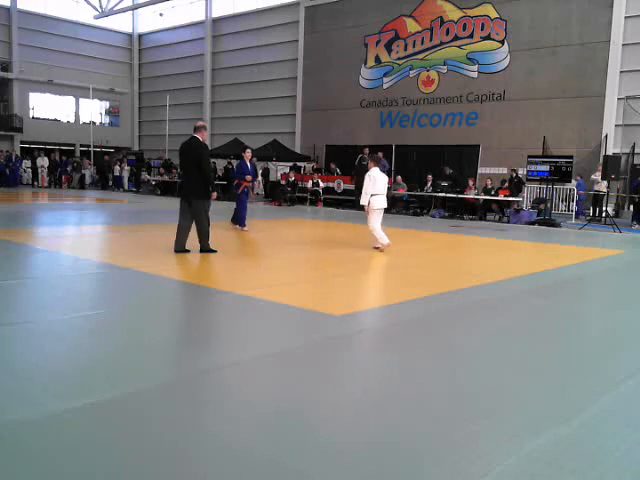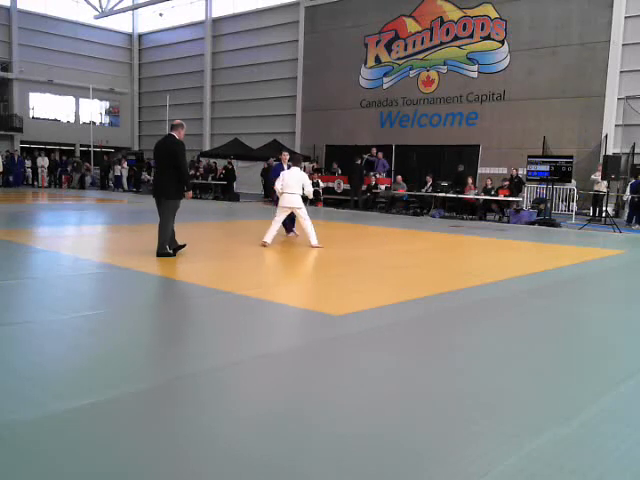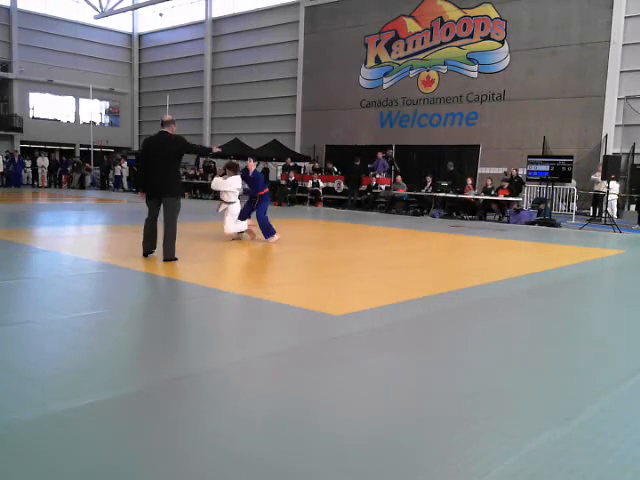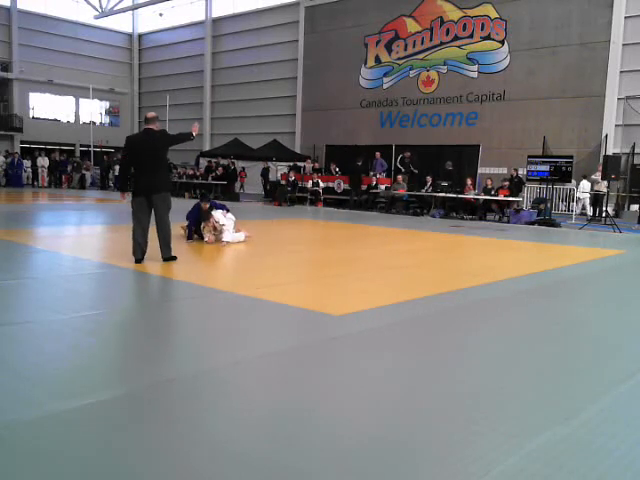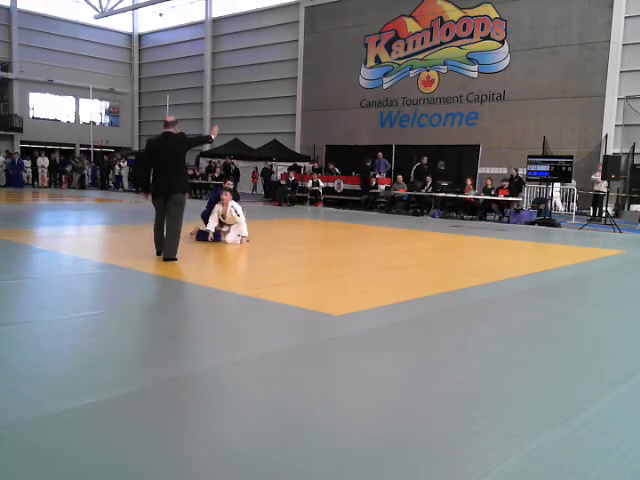
dt=1s
person 1, frame 1
left shoulder: (183, 145)
right shoulder: (202, 147)
left elbow: (183, 166)
right elbow: (208, 170)
right wrist: (213, 189)
left hip: (186, 188)
right hip: (199, 189)
left knee: (185, 218)
right knee: (202, 219)
left ankle: (179, 246)
right ankle: (204, 246)
person 1, frame 2
left shoulder: (159, 143)
right shoulder: (178, 144)
left elbow: (158, 165)
right elbow: (182, 168)
right wrist: (188, 188)
left hip: (159, 186)
right hip: (171, 188)
left knee: (166, 217)
right knee: (168, 218)
left ankle: (173, 245)
right ankle: (162, 249)
person 1, frame 3
left shoulder: (148, 142)
right shoulder: (176, 141)
left elbow: (142, 166)
right elbow: (195, 149)
left wrist: (143, 187)
right wrist: (211, 150)
left hip: (152, 187)
right hip: (171, 187)
left knee: (151, 218)
right knee: (170, 221)
left ankle: (147, 248)
right ankle: (169, 254)
person 1, frame 4
left shoulder: (131, 140)
right shoulder: (162, 137)
left elbow: (125, 165)
right elbow: (178, 138)
left wrist: (123, 187)
right wrist: (192, 133)
left hip: (140, 187)
right hip: (160, 186)
left knee: (140, 222)
right knee: (163, 220)
left ankle: (138, 255)
right ankle: (166, 254)
person 1, frame 5
left shoulder: (152, 143)
right shoulder: (181, 140)
left elbow: (146, 168)
right elbow: (197, 140)
left wrist: (146, 188)
right wrist: (211, 136)
left hip: (158, 187)
right hip: (177, 187)
left knee: (160, 219)
right knee: (174, 220)
left ankle: (160, 249)
right ankle: (169, 253)
